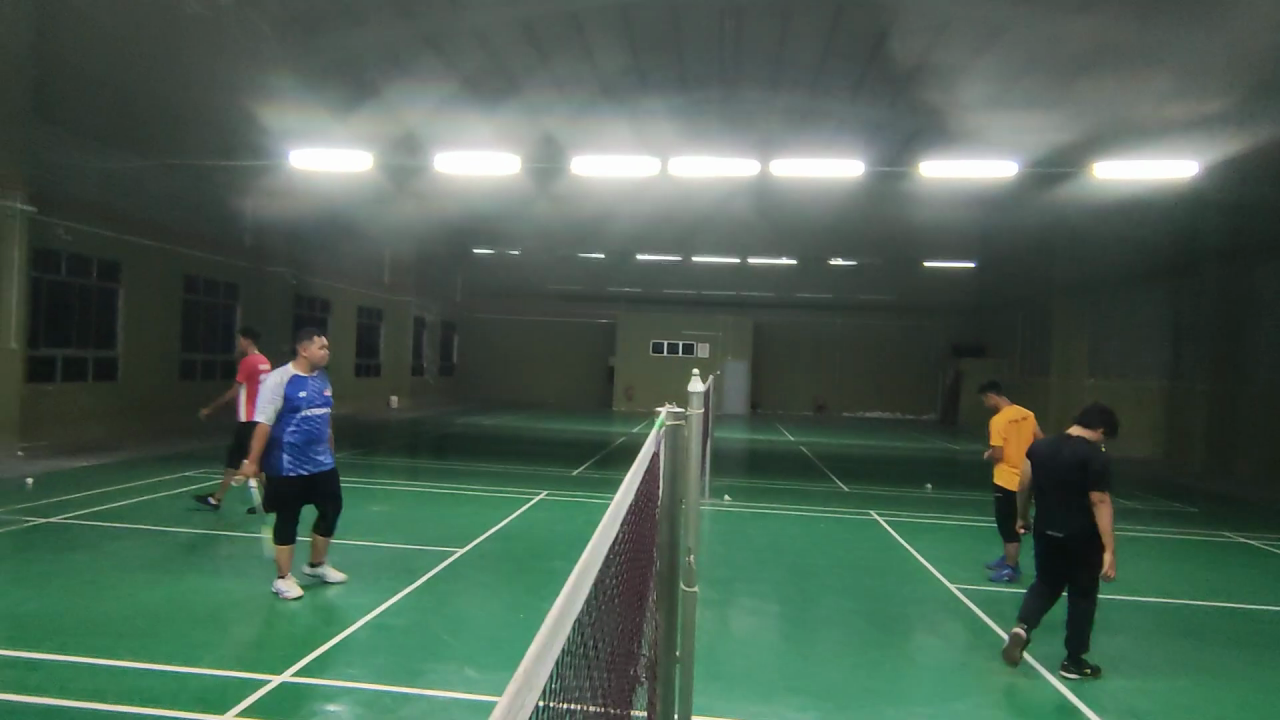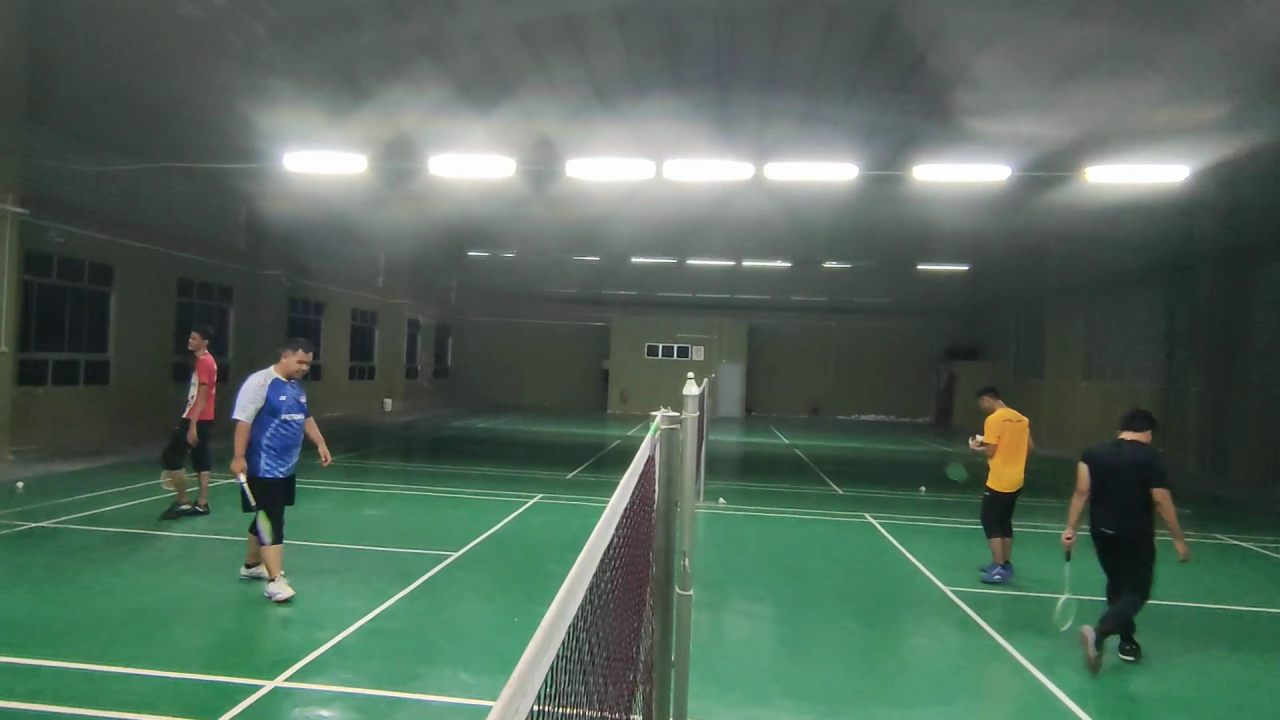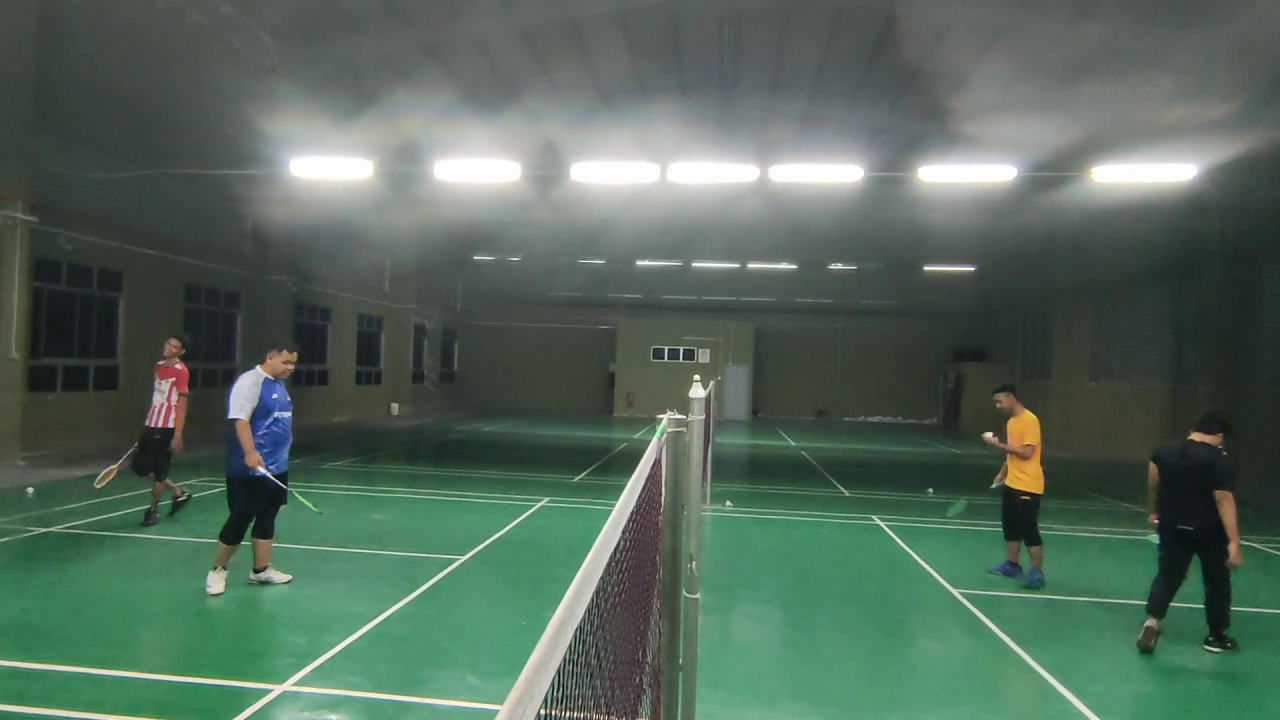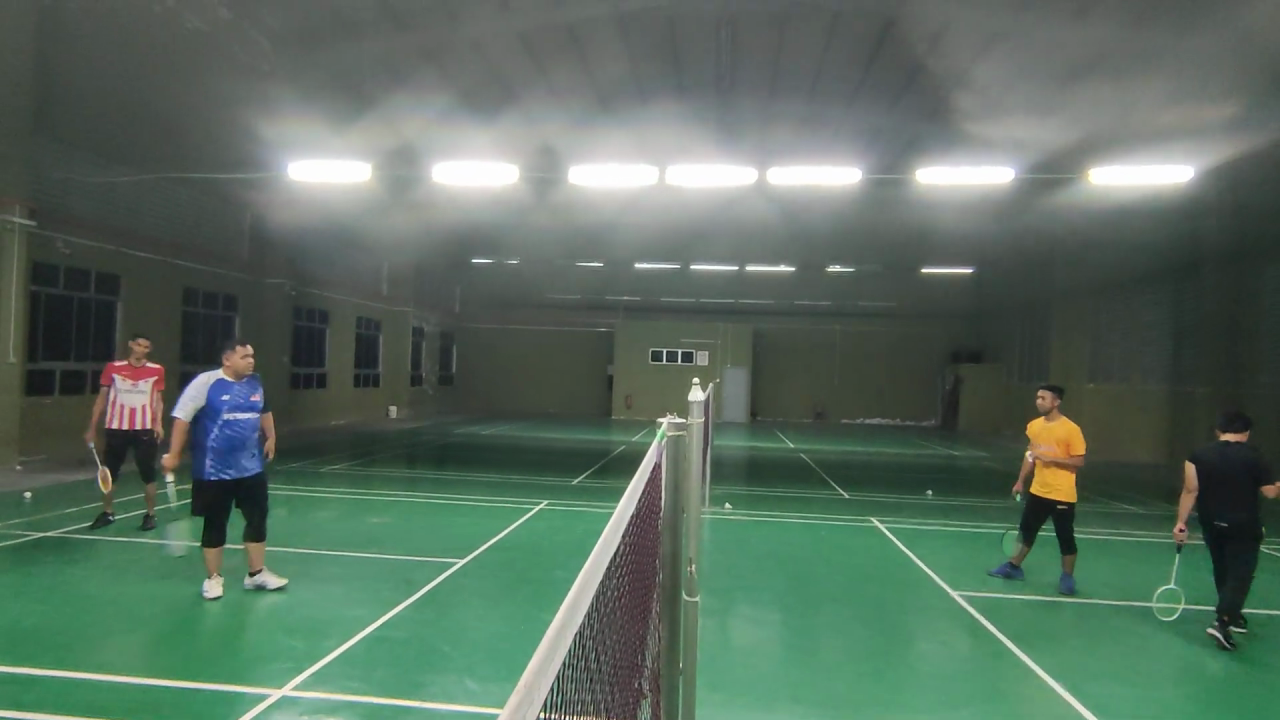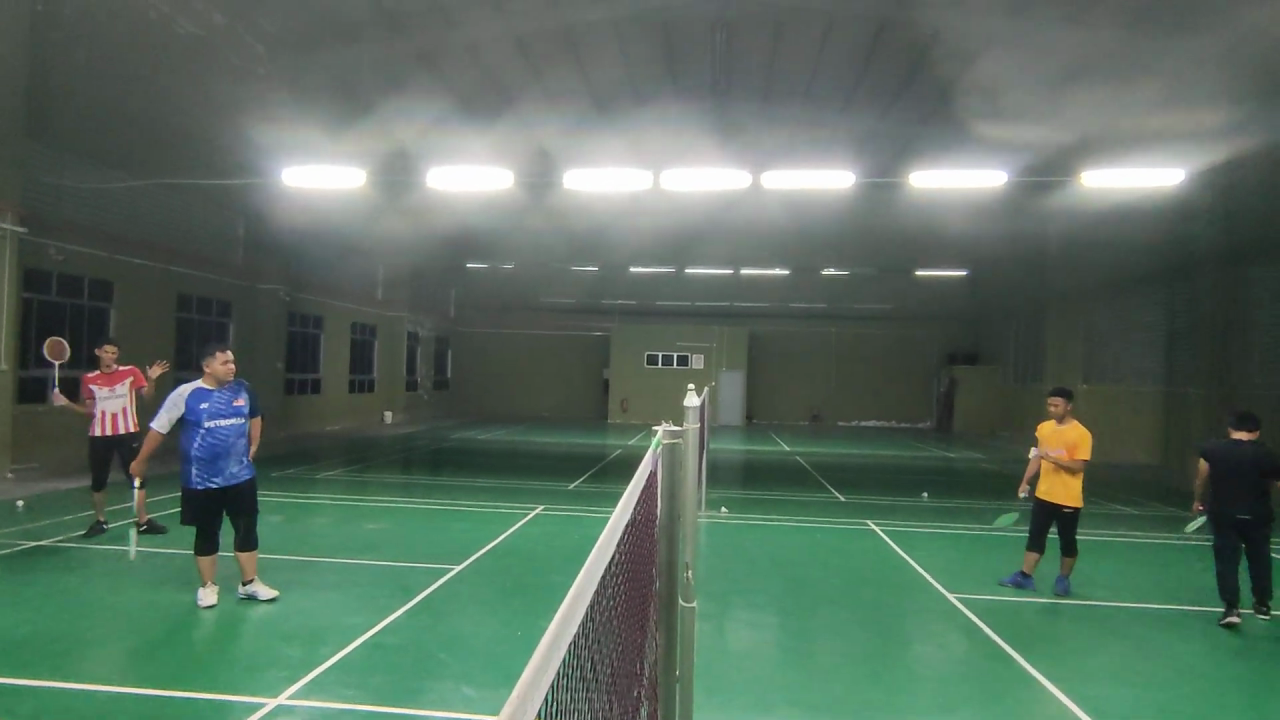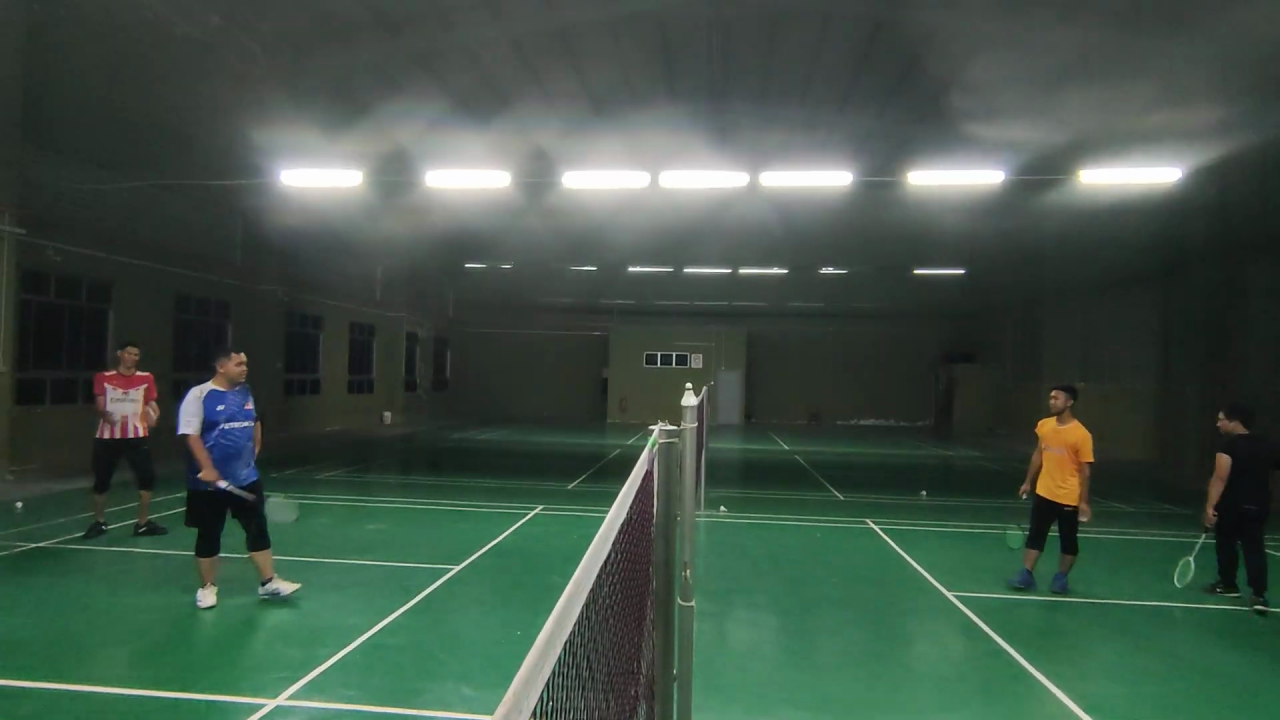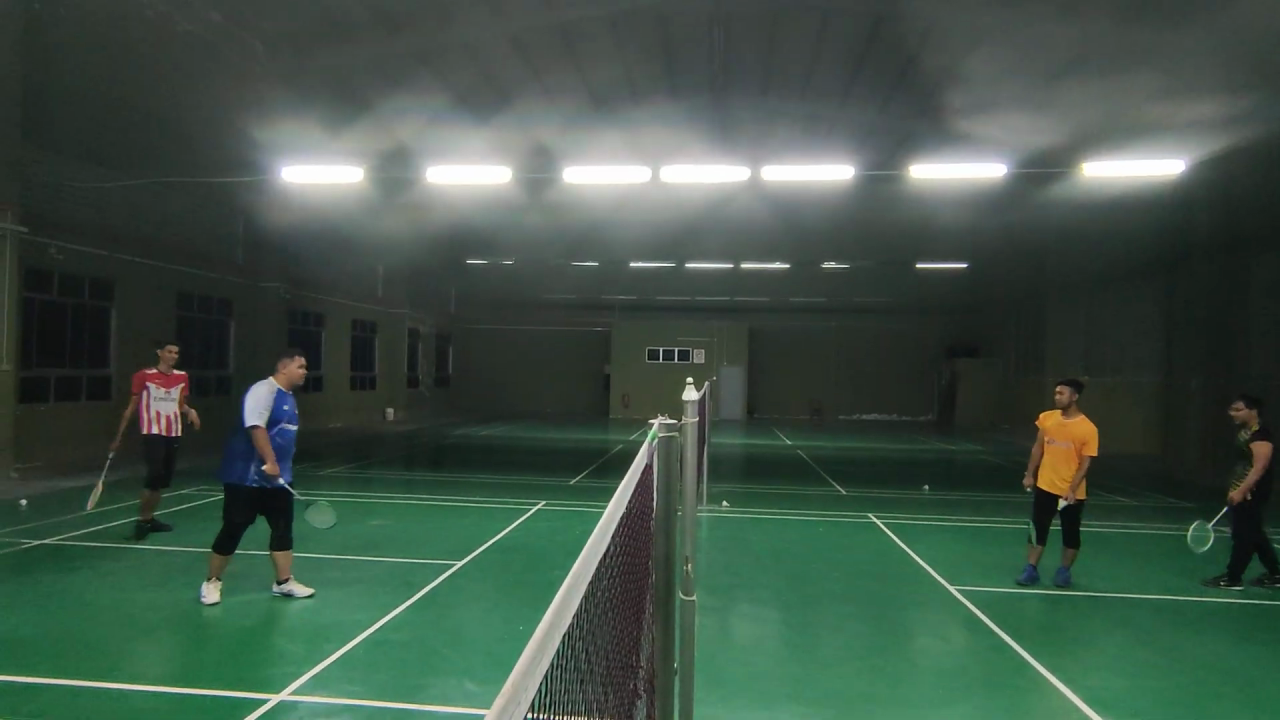
dt=0.5s
person 1, frame 1
left shoulder: (322, 378)
right shoulder: (279, 380)
right elbow: (264, 423)
left wrist: (330, 447)
right wrist: (253, 461)
left hip: (322, 464)
right hip: (288, 467)
left knee: (332, 509)
right knee: (287, 520)
left ankle: (317, 564)
right ankle: (284, 578)
person 1, frame 2
left shoulder: (297, 386)
right shoulder: (260, 382)
left elbow: (305, 418)
right elbow: (243, 420)
left wrist: (321, 444)
right wrist: (239, 457)
left hip: (286, 466)
right hip: (264, 467)
left knee: (270, 517)
right knee: (273, 519)
left ankle: (252, 565)
right ankle: (275, 581)
person 1, frame 3
left shoulder: (279, 384)
right shoulder: (250, 381)
right elbow: (240, 419)
right wrist: (250, 453)
left hip: (276, 466)
right hip: (249, 468)
left knee: (267, 518)
right knee: (241, 519)
left ankle: (261, 569)
right ankle: (218, 571)
person 1, frame 4
left shoulder: (255, 383)
right shoulder: (205, 383)
right elbow: (182, 418)
left wrist: (271, 438)
right wrist: (173, 454)
left hip: (250, 468)
right hip: (213, 470)
left knee: (257, 517)
right knee: (215, 524)
left ankle: (256, 574)
right ankle: (213, 578)
person 1, frame 5
left shoulder: (242, 389)
right shoulder: (185, 394)
left elbow: (254, 417)
right elbow: (158, 429)
left wrist: (254, 445)
right wrist: (141, 461)
left hip: (240, 476)
right hip: (202, 481)
left knee: (247, 528)
right knee: (207, 533)
left ankle: (250, 583)
right ankle: (208, 586)
person 1, frame 6
left shoulder: (245, 393)
right shoulder: (199, 395)
right elbow: (191, 435)
left wrist: (256, 448)
right wrist: (207, 468)
left hip: (246, 477)
right hip: (211, 481)
left knee: (257, 528)
right knee: (209, 535)
left ankle: (269, 582)
right ankle: (207, 587)
person 1, frame 7
left shoulder: (289, 396)
right shoulder: (264, 391)
right elbow: (256, 427)
left wrist: (281, 466)
right wrist: (269, 462)
left hip: (277, 477)
right hip: (246, 475)
left knee: (283, 528)
right knee: (233, 529)
left ankle: (284, 582)
right ankle: (213, 581)
person 2, frame 1
left shoulder: (1040, 448)
right shoulder: (1095, 456)
left elbow: (1025, 488)
right elbow: (1100, 503)
left wrist: (1022, 517)
right wrist: (1109, 550)
left hip: (1046, 533)
right hip: (1082, 538)
left knee: (1045, 585)
right knee: (1083, 596)
left ankle: (1022, 628)
right ankle: (1073, 660)
person 2, frame 2
left shoulder: (1094, 454)
right shoulder: (1150, 457)
left elbow: (1081, 493)
right elbow: (1161, 500)
left wrist: (1070, 528)
right wrist: (1179, 539)
left hip: (1102, 531)
right hip: (1136, 535)
left knee: (1119, 587)
right knee: (1136, 591)
left ankle: (1127, 642)
right ankle: (1098, 631)
person 2, frame 3
left shoulder: (1163, 453)
right shoulder: (1217, 459)
left elbow: (1154, 488)
right elbow: (1224, 501)
left wrist: (1155, 513)
right wrist: (1234, 542)
left hip: (1173, 528)
right hip: (1209, 532)
left knee: (1167, 576)
right knee: (1217, 582)
left ankle: (1153, 620)
right ankle: (1216, 637)
person 2, frame 4
left shoulder: (1199, 456)
right shoulder: (1254, 457)
left elbow: (1190, 491)
left wrist: (1181, 522)
left hip: (1212, 524)
right hip: (1245, 526)
left knee: (1223, 572)
right knee: (1239, 576)
left ankle: (1231, 616)
right ankle: (1221, 623)
person 2, frame 5
left shoulder: (1212, 451)
left elbow: (1202, 480)
left wrist: (1199, 501)
left hip: (1223, 516)
right hip: (1258, 517)
left knee: (1226, 563)
right knee: (1259, 559)
left ankle: (1231, 609)
right ankle: (1262, 605)
person 2, frame 6
left shoulder: (1230, 445)
right shoulder: (1266, 447)
left elbow: (1220, 478)
left wrist: (1210, 507)
right wrist: (1262, 500)
left hip: (1229, 505)
right hip: (1258, 506)
left knee: (1226, 544)
right knee: (1255, 549)
left ankle: (1228, 584)
right ankle: (1259, 595)
person 2, frame 7
left shoulder: (1260, 435)
right shoulder: (1247, 432)
left elbow: (1260, 466)
left wrist: (1240, 490)
left hip: (1249, 494)
right hip: (1251, 493)
left knee: (1242, 535)
right knee: (1254, 534)
left ankle: (1233, 578)
person 3, frame 1
left shoulder: (998, 420)
right shoulder: (1027, 415)
left elbow: (997, 455)
right elbow: (1040, 441)
left wrist: (988, 456)
left hip: (1006, 480)
right hip: (1021, 478)
left knee: (1007, 524)
right knee: (1008, 522)
left ankle: (1011, 569)
right ankle: (1009, 559)
person 3, frame 2
left shoulder: (993, 419)
right shoulder: (1022, 419)
left elbow: (990, 451)
right elbow: (1029, 447)
left wrist: (976, 447)
left hip: (999, 481)
right hip: (1016, 480)
left knee: (989, 521)
right knee: (1004, 522)
left ankle: (999, 568)
right ankle: (1005, 564)
person 3, frame 3
left shoulder: (1029, 421)
right shoulder: (1011, 421)
left elbow: (1028, 452)
left wrist: (1000, 444)
right wrist: (1003, 473)
left hip: (1029, 486)
right hip: (1012, 483)
left knee: (1028, 528)
right knee: (1010, 525)
left ankle: (1036, 571)
right ankle: (1012, 564)
person 3, frame 4
left shoulder: (1071, 429)
right shoulder: (1034, 426)
left elbow: (1079, 461)
left wrist: (1049, 459)
right wrist: (1020, 481)
left hip: (1062, 495)
right hip: (1038, 491)
left knee: (1066, 538)
right knee: (1026, 530)
left ankle: (1067, 577)
right ankle: (1014, 567)
person 3, frame 5
left shoulder: (1081, 434)
right shoulder: (1044, 428)
left elbow: (1079, 466)
right elbow: (1035, 457)
left wrist: (1049, 457)
right wrist: (1026, 481)
left hip: (1069, 499)
right hip: (1043, 495)
left knee: (1067, 541)
right knee: (1035, 536)
left ankle: (1063, 579)
right ankle: (1025, 576)
person 3, frame 6
left shoulder: (1081, 434)
right shoulder: (1044, 425)
left elbow: (1085, 470)
left wrist: (1083, 501)
right wrist: (1028, 482)
left hip: (1070, 499)
right hip: (1044, 493)
left knee: (1068, 540)
right knee: (1035, 534)
left ankle: (1061, 577)
right ankle: (1027, 575)
person 3, frame 7
left shoulder: (1088, 429)
right shoulder: (1046, 418)
left elbow: (1085, 463)
right elbow: (1038, 448)
left wrist: (1072, 489)
right wrist: (1029, 474)
left hip: (1072, 493)
right hip: (1045, 487)
left knee: (1071, 534)
right knee: (1038, 529)
left ankle: (1064, 571)
right ankle: (1031, 570)
person 4, frame 1
left shoulder: (247, 361)
right shoulder: (264, 362)
left elbow: (234, 392)
left wrist: (210, 408)
left hip: (248, 419)
right hip: (256, 418)
right knee: (234, 457)
right ankle: (216, 498)
person 4, frame 2
left shoulder: (203, 361)
right shoulder: (206, 360)
left elbow: (201, 396)
left wrist: (192, 425)
left hip: (196, 419)
right hip: (202, 419)
left knee: (171, 457)
right knee: (201, 460)
left ankle: (182, 502)
right ankle: (201, 504)
person 4, frame 3
left shoulder: (180, 371)
right shoulder: (159, 366)
left elbow: (183, 403)
left wrist: (177, 434)
left hip: (166, 427)
right hip: (152, 425)
left knee: (158, 468)
right knee: (138, 465)
left ankle: (152, 510)
right ankle: (178, 493)
person 4, frame 4
left shoulder: (156, 371)
right shoulder: (112, 368)
left elbow: (158, 400)
right elbow: (102, 398)
left wrist: (158, 424)
right wrist: (92, 428)
left hip: (144, 429)
right hip: (116, 428)
left knee: (148, 473)
right knee: (108, 472)
left ankle: (150, 515)
right ankle: (107, 513)
person 4, frame 5
left shoulder: (131, 372)
right shoulder: (89, 379)
left elbow: (148, 397)
right elbow: (90, 410)
left wrist: (151, 379)
right wrist: (67, 403)
left hip: (128, 433)
right hip: (100, 436)
right knee: (98, 480)
left ankle: (143, 521)
right ankle: (100, 521)
person 4, frame 6
left shoulder: (146, 379)
right shoulder: (103, 378)
left elbow: (152, 406)
right elbow: (100, 406)
left wrist: (153, 415)
right wrist: (109, 416)
left hip: (137, 437)
right hip: (108, 437)
left knee: (148, 478)
right knee: (101, 482)
left ankle: (143, 523)
right ankle: (99, 523)
person 4, frame 7
left shoulder: (182, 377)
right shoulder: (143, 376)
right elbow: (132, 407)
left wrist: (190, 412)
right wrist: (119, 436)
left hip: (173, 434)
right hip: (152, 433)
left knee: (165, 478)
right knee: (155, 475)
left ankle: (147, 519)
right ankle: (142, 517)
